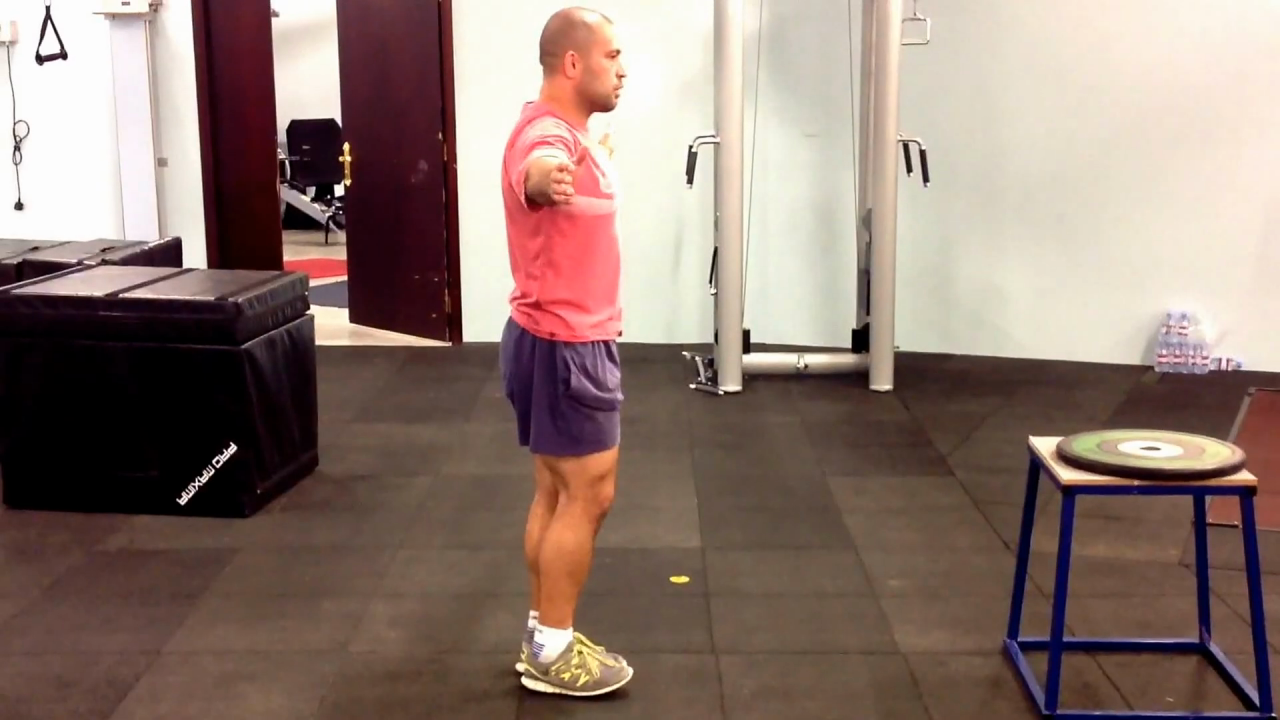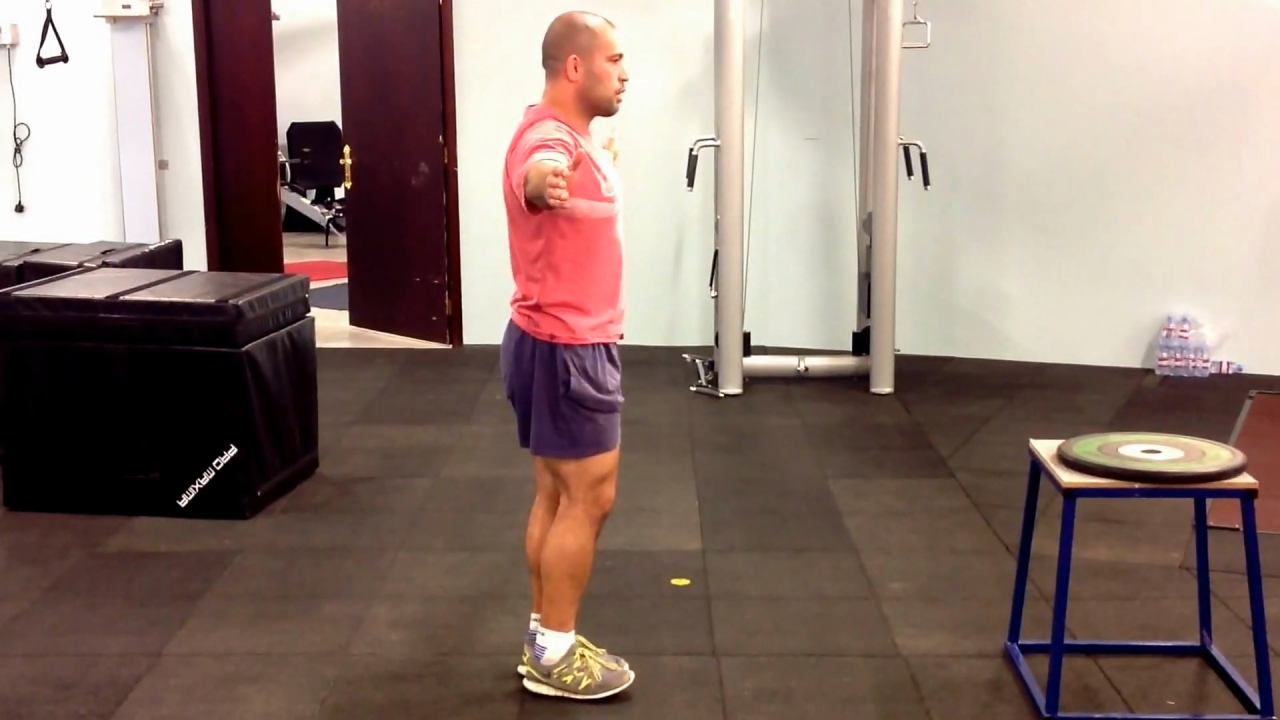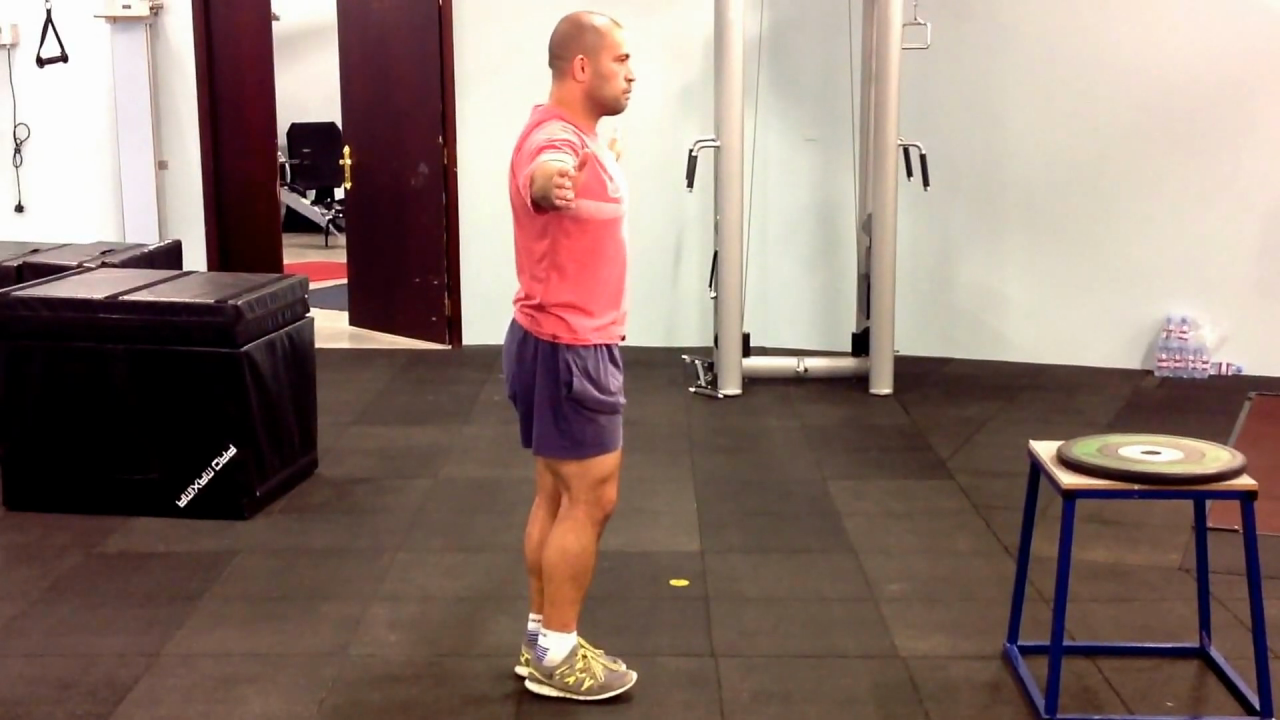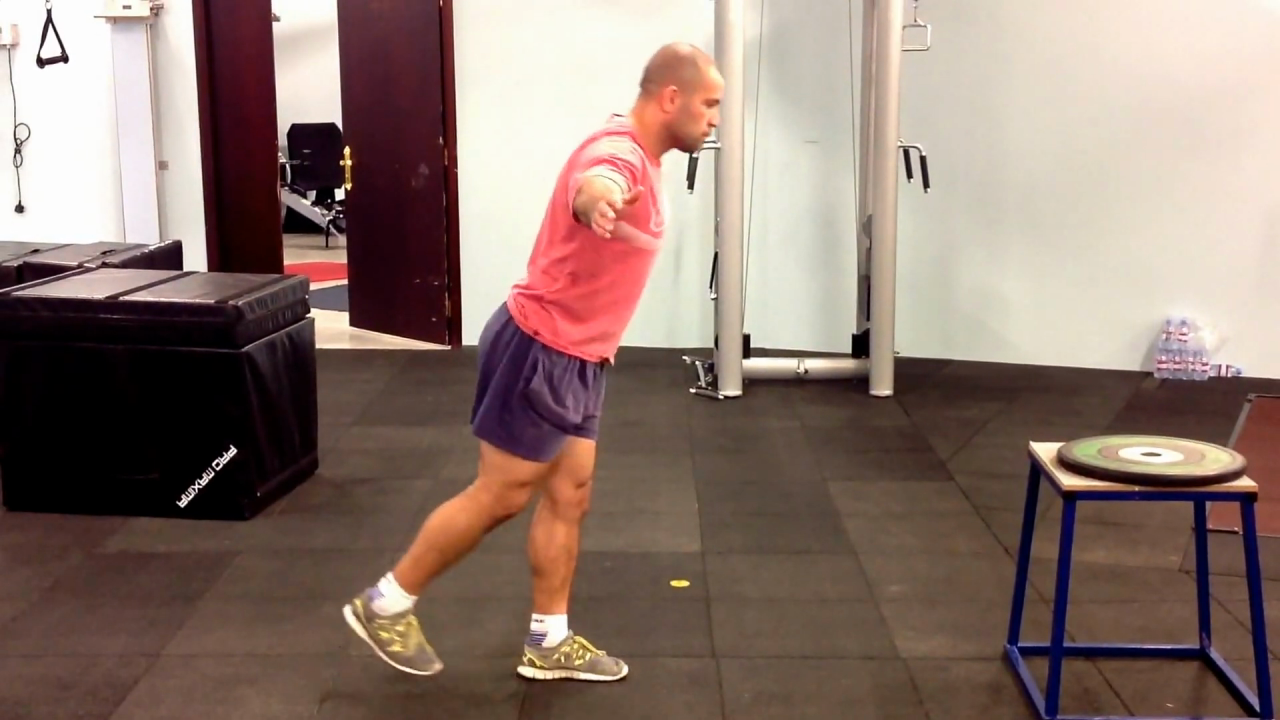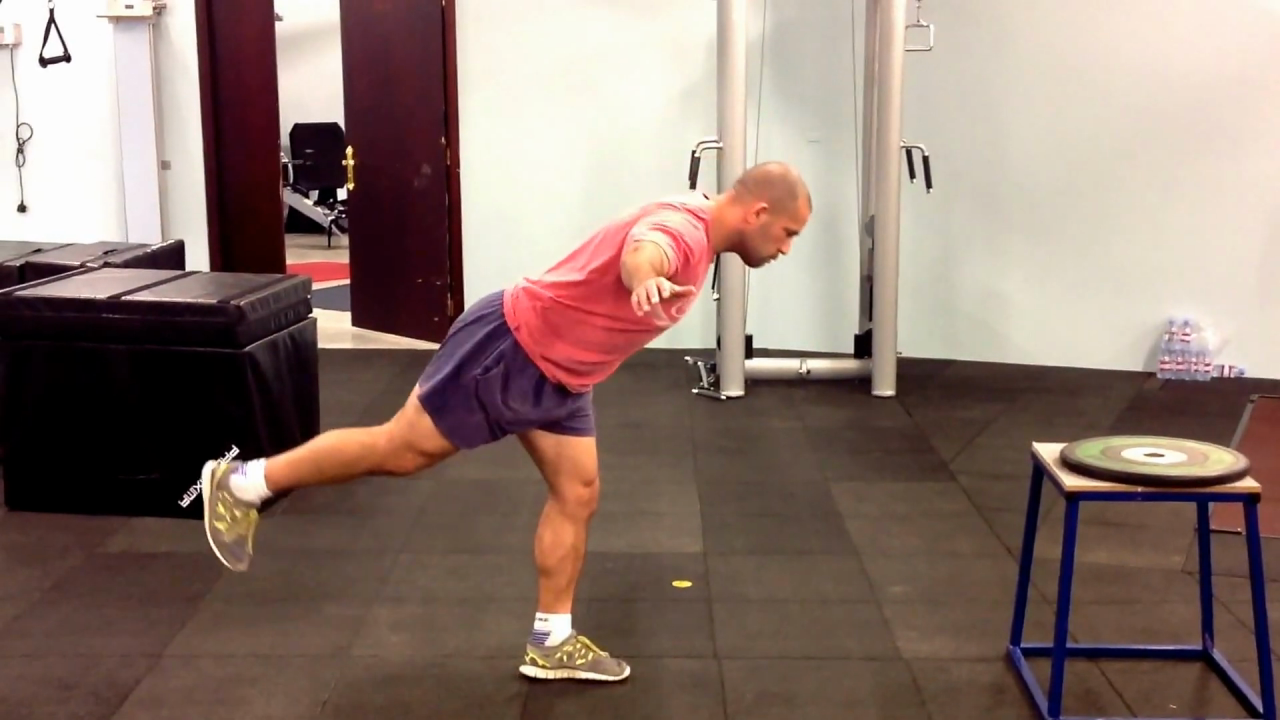
dt=1s
person 1, frame 1
left shoulder: (566, 132)
right shoulder: (548, 134)
right elbow: (535, 171)
left wrist: (592, 162)
right wrist: (546, 179)
left hip: (564, 340)
right hip: (563, 346)
left knee: (556, 494)
right knee: (587, 496)
left ankle: (544, 636)
right ankle: (552, 651)
person 1, frame 2
left shoulder: (569, 136)
right shoulder: (550, 138)
right elbow: (535, 175)
left wrist: (598, 165)
right wrist: (545, 182)
left hip: (564, 342)
right hip: (564, 348)
left knee: (558, 495)
right knee: (588, 499)
left ankle: (545, 639)
right ankle: (554, 654)
person 1, frame 3
left shoulder: (577, 135)
right shoulder: (556, 140)
right elbow: (539, 179)
right wrist: (549, 184)
left hip: (569, 343)
right hip: (566, 349)
left knee: (559, 496)
right knee: (590, 500)
left ankle: (544, 638)
right ankle: (554, 655)
person 1, frame 4
left shoulder: (637, 154)
right shoulder: (617, 156)
right elbow: (592, 187)
right wrist: (597, 202)
left hip: (575, 356)
right hip: (541, 351)
left knee: (569, 497)
right knee: (499, 496)
left ankle: (549, 642)
right ankle: (385, 604)
person 1, frame 5
left shoulder: (698, 228)
right shoulder: (682, 228)
right elbow: (642, 248)
right wrist: (645, 279)
left hip: (558, 371)
right hip: (512, 348)
left knee: (577, 494)
right knee: (401, 451)
left ankle: (550, 642)
right ankle: (243, 483)
